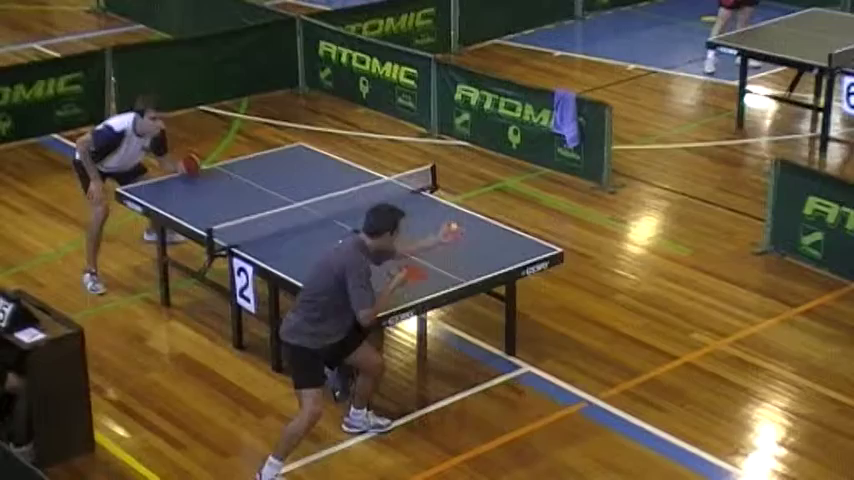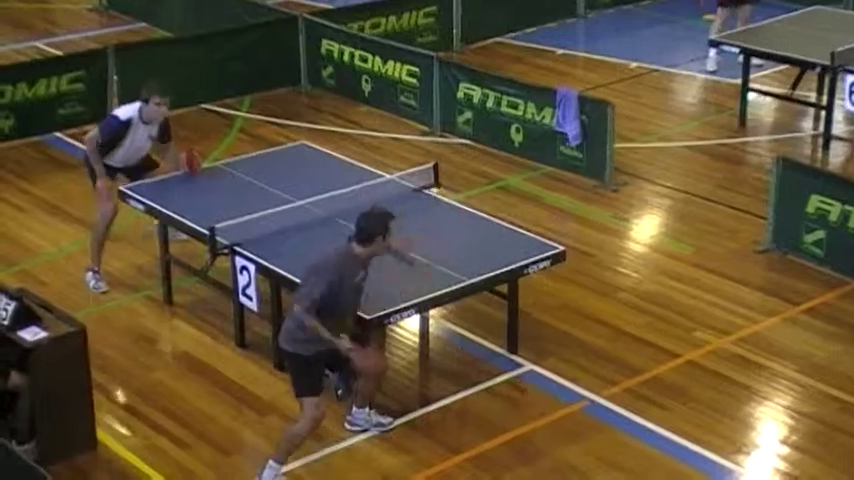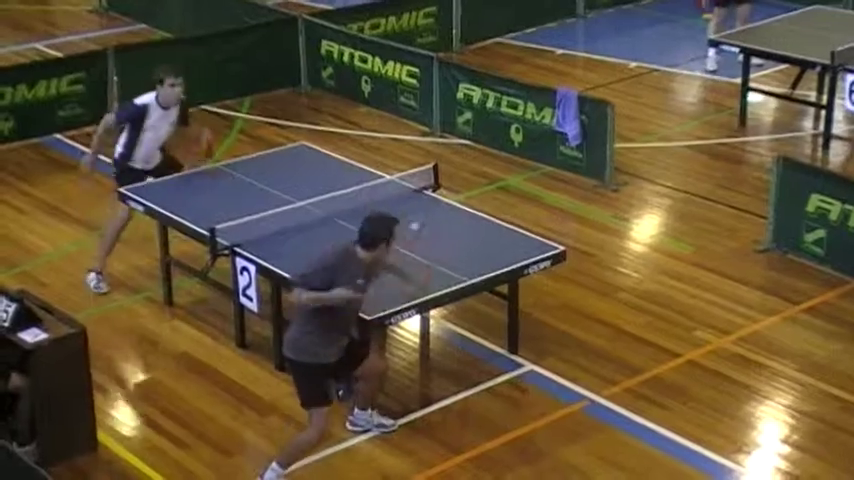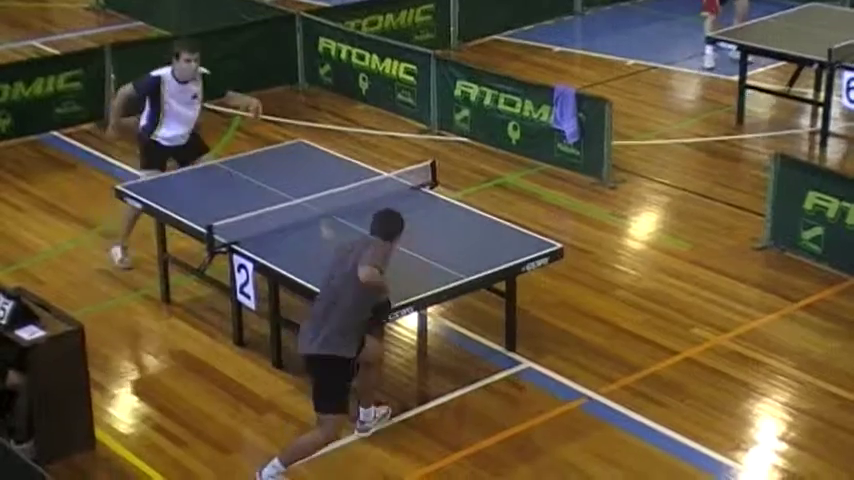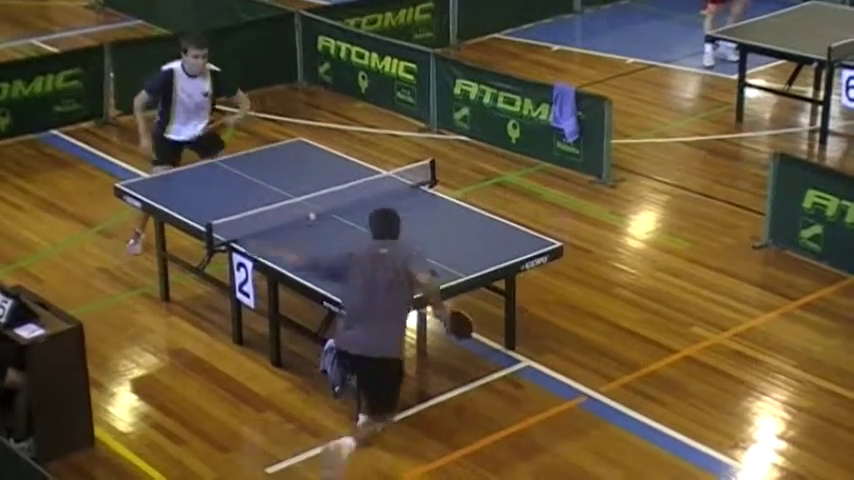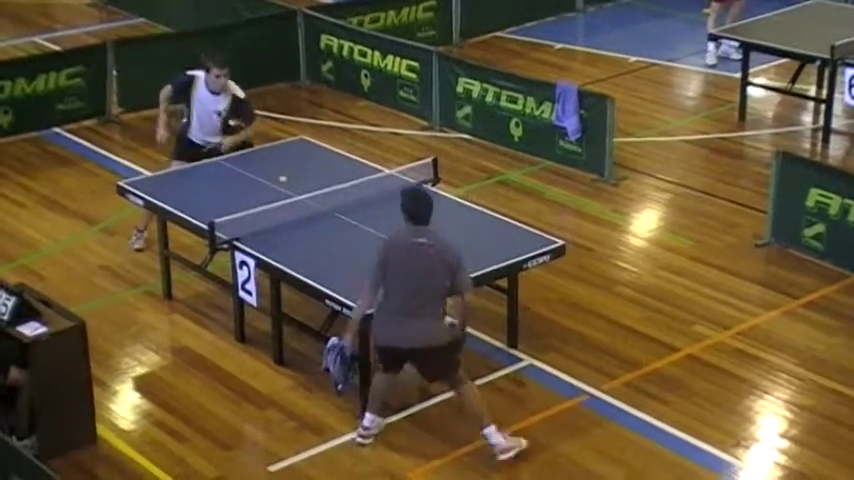
dt=0.2s
person 1, frame 1
left shoulder: (362, 242)
right shoulder: (355, 261)
left elbow: (396, 251)
right elbow: (367, 317)
left wrist: (436, 240)
right wrist: (394, 284)
left hip: (334, 328)
right hip: (305, 336)
left knee: (374, 365)
right knee: (312, 411)
left ankle: (357, 416)
person 1, frame 2
left shoulder: (363, 251)
right shoulder: (335, 265)
left elbow: (387, 247)
right elbow: (299, 309)
left wrist: (407, 259)
right wrist: (335, 341)
left hip: (337, 333)
right hip: (303, 343)
left knee: (376, 366)
right knee: (313, 415)
left ankle: (359, 415)
person 1, frame 3
left shoulder: (367, 258)
right shoulder: (334, 261)
left elbow: (382, 265)
right elbow: (296, 296)
left wrist: (405, 276)
right wrist: (328, 297)
left hip: (337, 340)
right hip: (308, 351)
left knee: (377, 368)
right knee: (319, 426)
left ankle: (359, 417)
person 1, frame 4
left shoulder: (352, 248)
right shoulder: (377, 251)
right elbow: (365, 275)
right wrist: (385, 288)
left hip: (314, 340)
right hip: (329, 349)
left knee: (375, 353)
right knee: (329, 430)
left ankle: (367, 414)
person 1, frame 5
left shoulder: (354, 257)
right shoulder: (408, 256)
left elbow: (311, 265)
right elbow: (424, 280)
right wrist: (440, 306)
left hip: (347, 344)
right hip: (384, 349)
left knee: (369, 377)
right knee: (381, 417)
left ankle: (364, 424)
right ankle: (344, 447)
person 1, frame 6
left shoulder: (390, 244)
right shoulder: (448, 250)
left elbow: (371, 291)
right elbow: (462, 298)
left wrist: (351, 327)
right wrist: (459, 327)
left hip: (390, 335)
right hip: (433, 336)
left knee: (385, 370)
right knee: (461, 383)
left ankle: (368, 424)
right ankle: (498, 440)
person 2, frame 1
left shoulder: (157, 132)
right shoulder: (116, 130)
left elbow: (165, 161)
right elbow: (81, 144)
left wrist: (179, 169)
right wrist: (95, 180)
left hip: (123, 163)
right hip: (91, 163)
right knee: (101, 211)
left ankle: (153, 232)
right ankle: (90, 271)
person 2, frame 2
left shoulder: (162, 120)
right shoulder: (123, 119)
left elbow: (166, 149)
right elbow: (90, 141)
left wrist: (179, 162)
right wrist: (100, 176)
left hip: (132, 158)
right hip: (103, 160)
right knee: (109, 208)
right ankle: (93, 270)
person 2, frame 3
left shoulder: (179, 103)
right shoulder: (141, 106)
left elbow: (184, 127)
right elbow: (107, 122)
left wrist: (203, 137)
right wrist: (92, 154)
left hip: (156, 157)
right hip: (130, 163)
right knee: (123, 214)
right ankle: (96, 272)
person 2, frame 4
left shoulder: (202, 77)
right shoulder: (157, 79)
left elbow: (228, 96)
right elbow: (123, 93)
left wrist: (248, 101)
right wrist: (113, 124)
left hip: (185, 136)
right hip: (155, 138)
right ankle: (121, 244)
person 2, frame 5
left shoulder: (214, 74)
right shoulder: (168, 73)
left elbow: (241, 98)
right elbow: (139, 101)
left wrist: (239, 116)
right wrist: (144, 137)
left hip: (203, 132)
right hip: (168, 134)
right ankle: (138, 233)
person 2, frame 6
left shoulder: (236, 97)
right shoulder: (191, 79)
left elbow: (252, 125)
right elbow: (166, 92)
left wrist: (234, 139)
right wrist: (162, 125)
left hip: (227, 138)
right hip: (193, 136)
right ankle: (141, 229)
